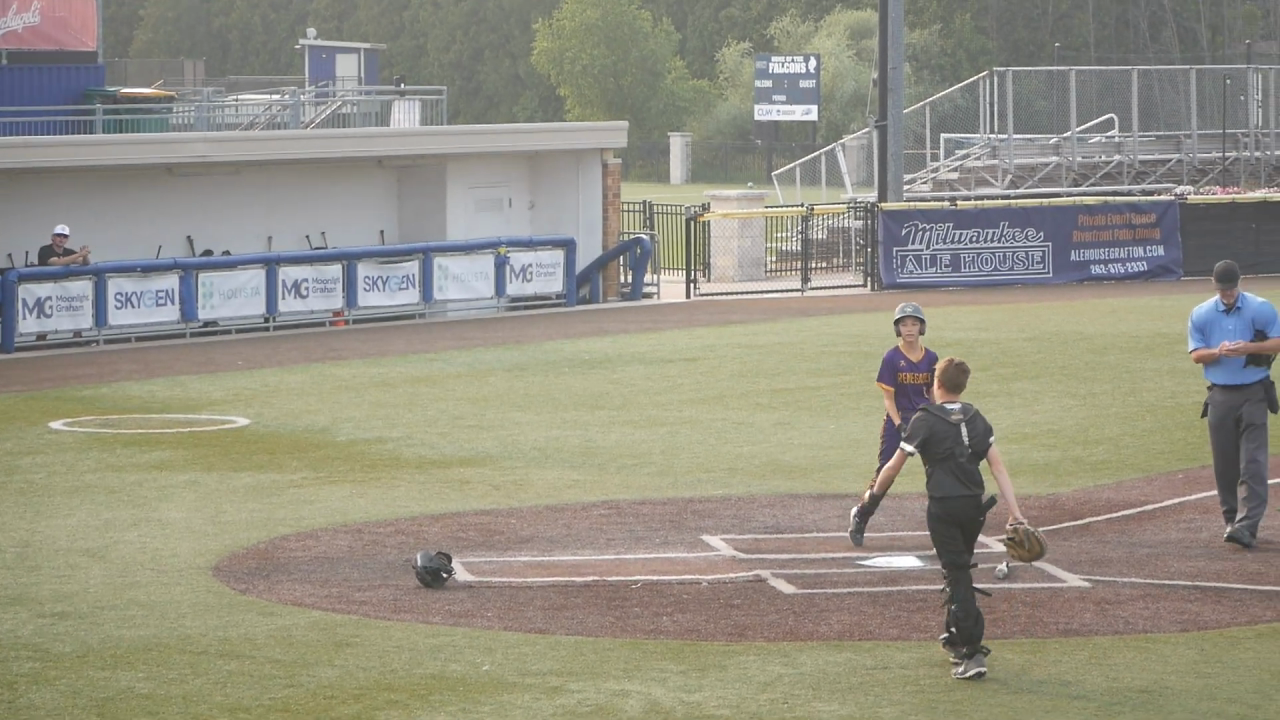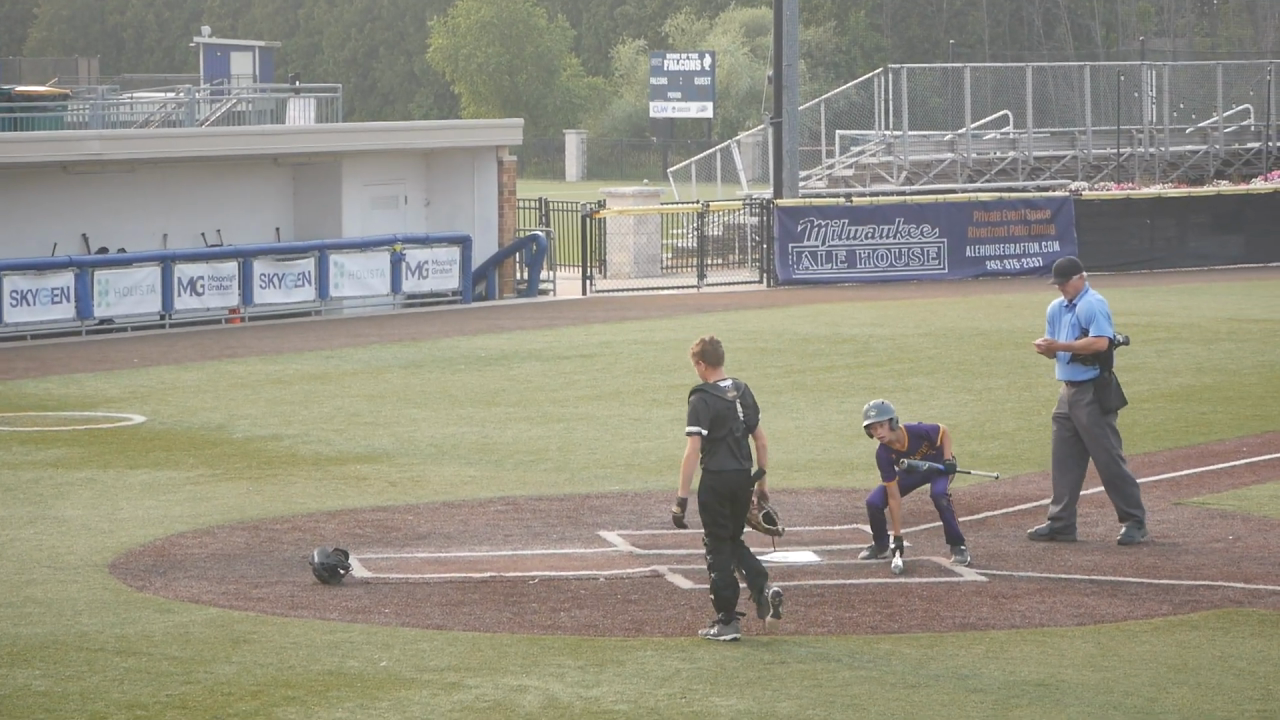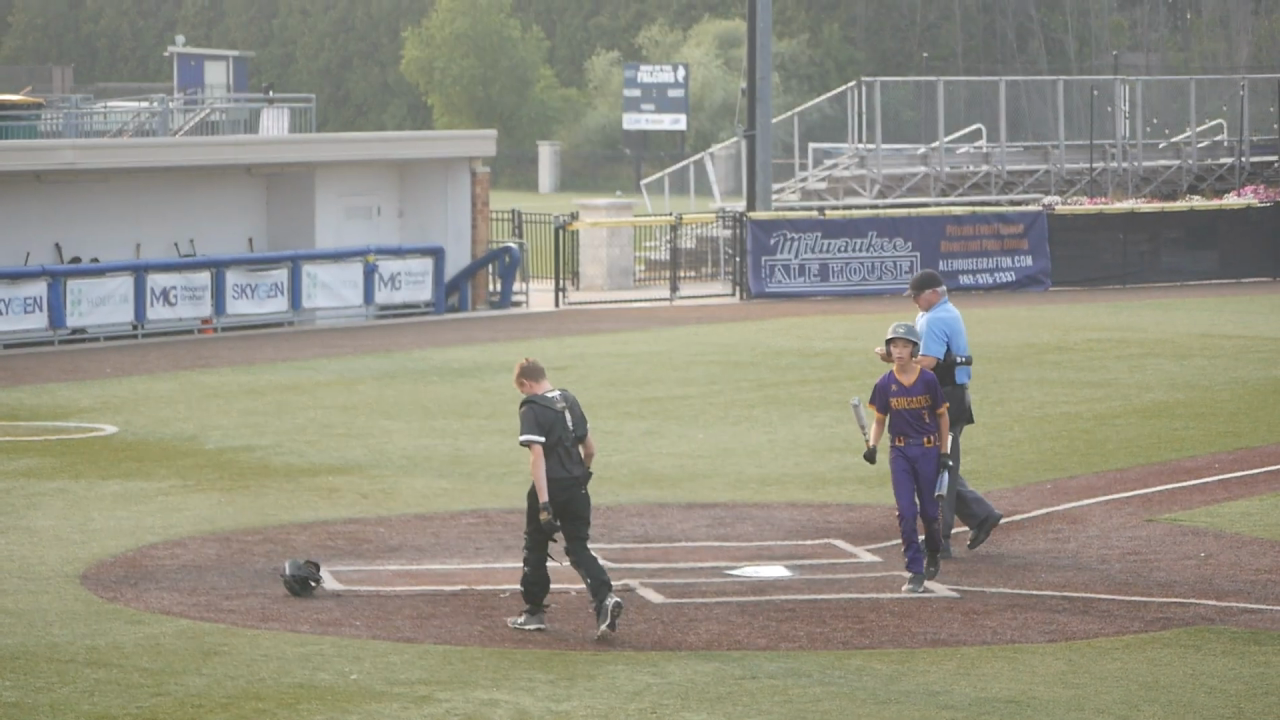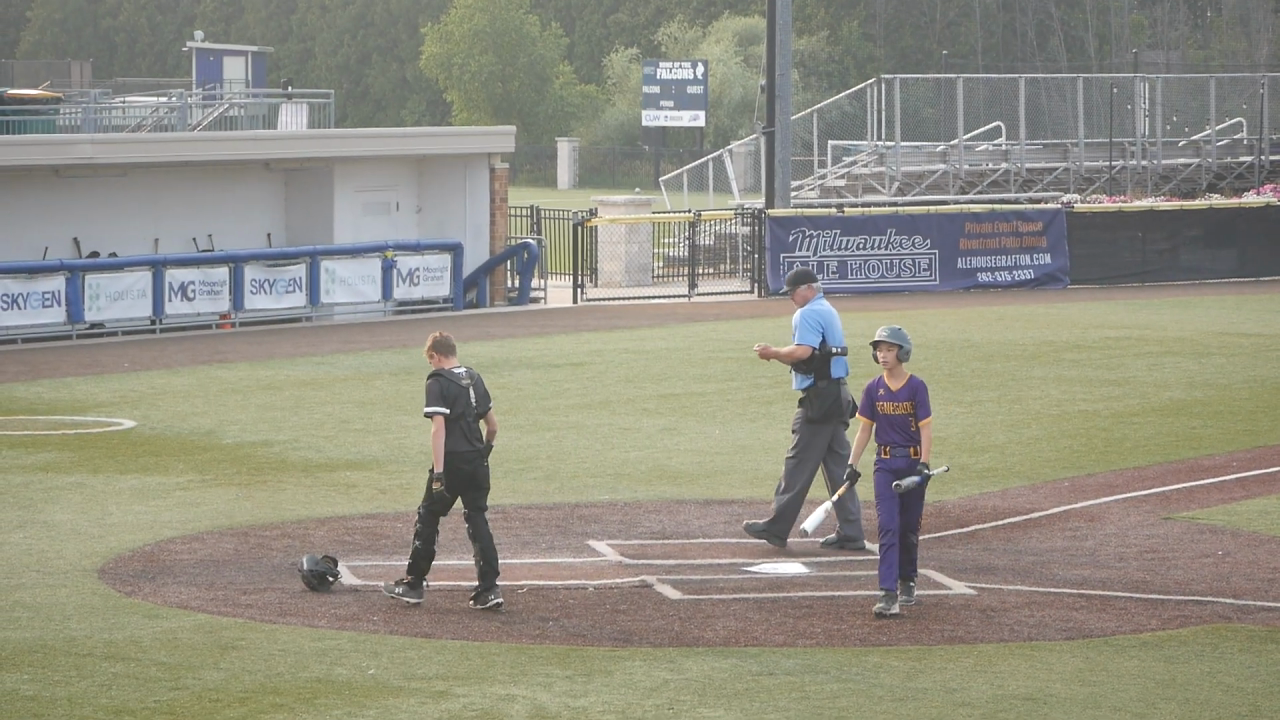
dt=1s
person 1, frame 1
left shoulder: (925, 420)
right shoulder: (977, 419)
left elbow: (895, 465)
right elbow: (998, 467)
left wrist: (874, 493)
right wrist: (1015, 514)
left hip: (943, 508)
right hip: (973, 506)
left knee: (957, 577)
right knee: (958, 570)
left ankle: (972, 654)
right ankle: (956, 636)
person 1, frame 2
left shoulder: (701, 399)
right shoulder: (744, 393)
left elbow: (692, 454)
right elbow: (760, 440)
left wrist: (680, 499)
right wrist: (762, 482)
left hip: (717, 481)
right hip: (743, 480)
left knee: (718, 549)
right knee: (733, 542)
left ankle: (727, 621)
right ankle: (764, 590)
person 1, frame 3
left shoulder: (531, 410)
right shoulder: (571, 402)
left elbow: (537, 459)
right elbow: (590, 449)
left wrist: (544, 504)
left hip: (549, 488)
right hip: (575, 486)
left knee: (535, 547)
right knee: (578, 549)
left ankle: (534, 613)
right ankle: (605, 599)
person 1, frame 4
left shoulder: (437, 383)
right shoulder: (475, 379)
left elbow: (439, 429)
right elbow: (493, 426)
left wrist: (438, 474)
left hip: (452, 462)
right hip: (477, 462)
left knee: (427, 519)
right knee: (477, 522)
left ankle: (413, 584)
right ankle: (489, 589)
person 2, frame 1
right shoulder: (1200, 313)
right elbow: (1196, 354)
left wrist: (1248, 348)
right wrist: (1217, 352)
left hip: (1253, 395)
right hip: (1220, 396)
left knee: (1252, 462)
right knee: (1224, 464)
left ankle: (1247, 525)
right ankle: (1232, 519)
person 2, frame 2
left shoulder: (1094, 305)
right shoulder: (1055, 308)
left elbow: (1100, 342)
left wrist: (1060, 345)
right wrist: (1045, 348)
left hip: (1093, 393)
right hip: (1068, 390)
left knee: (1108, 458)
right knee: (1064, 459)
left ankle: (1134, 521)
right ankle: (1061, 522)
person 2, frame 3
left shoulder: (934, 320)
right shoulder: (949, 314)
left elbow: (927, 362)
right hip: (954, 399)
left ankle: (938, 541)
right ankle: (979, 514)
person 2, frame 4
left shoulder: (808, 314)
right shoulder: (828, 310)
left elbow: (801, 352)
left wrist: (772, 352)
right wrist: (775, 354)
left hip: (819, 397)
right hip: (836, 394)
left knee: (798, 464)
right knee: (838, 466)
left ankle: (776, 528)
right ankle: (851, 533)
person 3, frame 1
left shoulder: (931, 359)
right shoulder: (891, 359)
left elbow: (931, 393)
right elbow: (887, 399)
right wrist: (898, 425)
right hip: (897, 424)
right ankle: (861, 516)
person 3, frame 2
left shoulder: (918, 430)
right shoulder: (884, 454)
left elbow: (944, 431)
right elbow: (893, 496)
left wrist: (947, 459)
right wrist: (898, 537)
left hip: (939, 465)
right hip: (913, 471)
left knee: (939, 494)
right knee: (874, 503)
left ankle: (958, 546)
right ankle: (881, 545)
person 3, frame 3
left shoulder: (929, 380)
right shoulder: (884, 384)
left elbow: (942, 417)
right elbow: (879, 421)
left wrist: (945, 452)
right wrist: (872, 445)
left hip: (928, 450)
right hip: (900, 451)
left knee: (929, 510)
right knee: (906, 511)
left ankle: (933, 554)
right ankle: (916, 571)
person 3, frame 4
left shoulder: (916, 386)
right shoulder: (873, 388)
left elbow: (925, 428)
right elbow: (865, 430)
left wrist: (925, 463)
right wrist: (852, 464)
left hip: (912, 461)
right hip: (885, 463)
left knee: (910, 526)
right knee: (888, 526)
left ankle: (908, 581)
right ankle: (888, 593)
